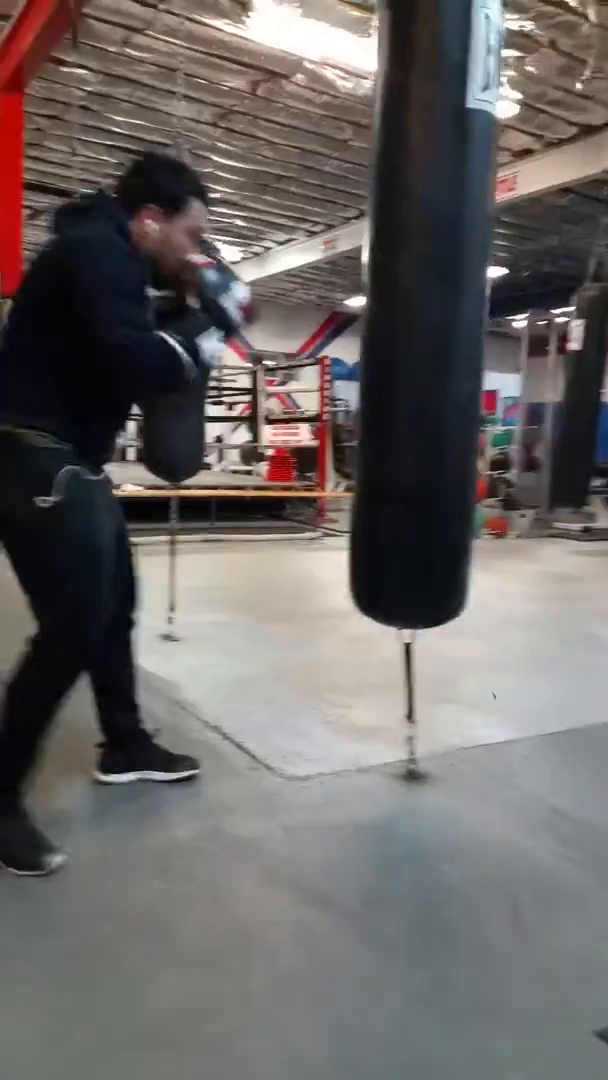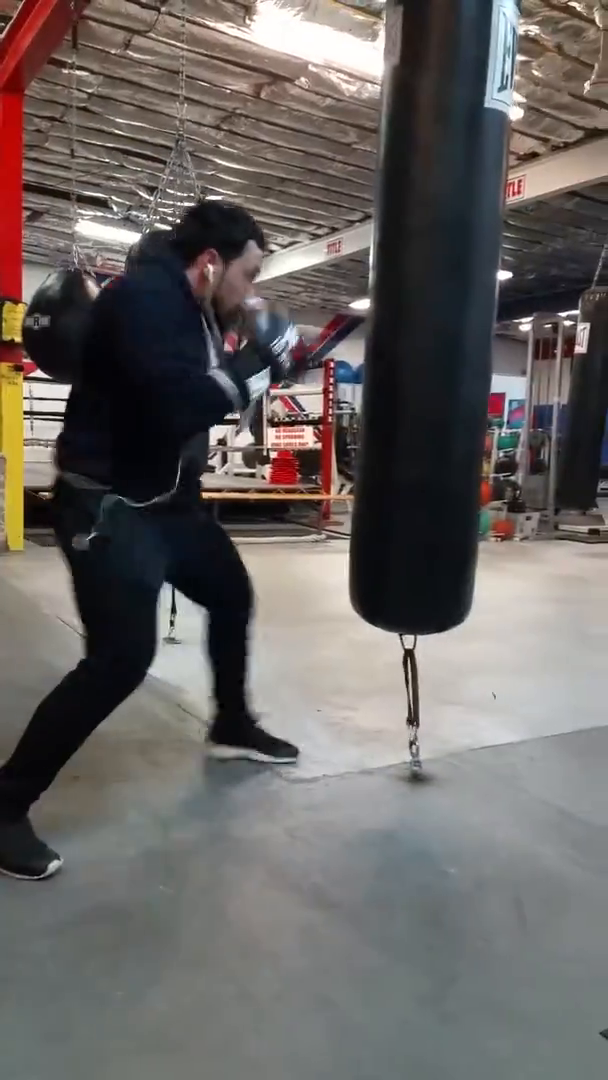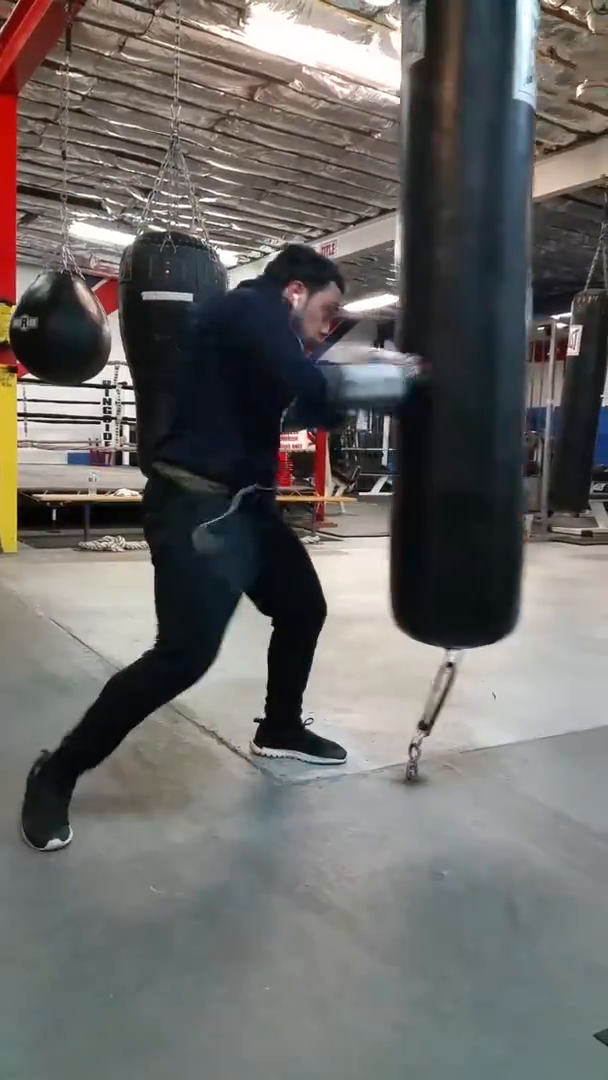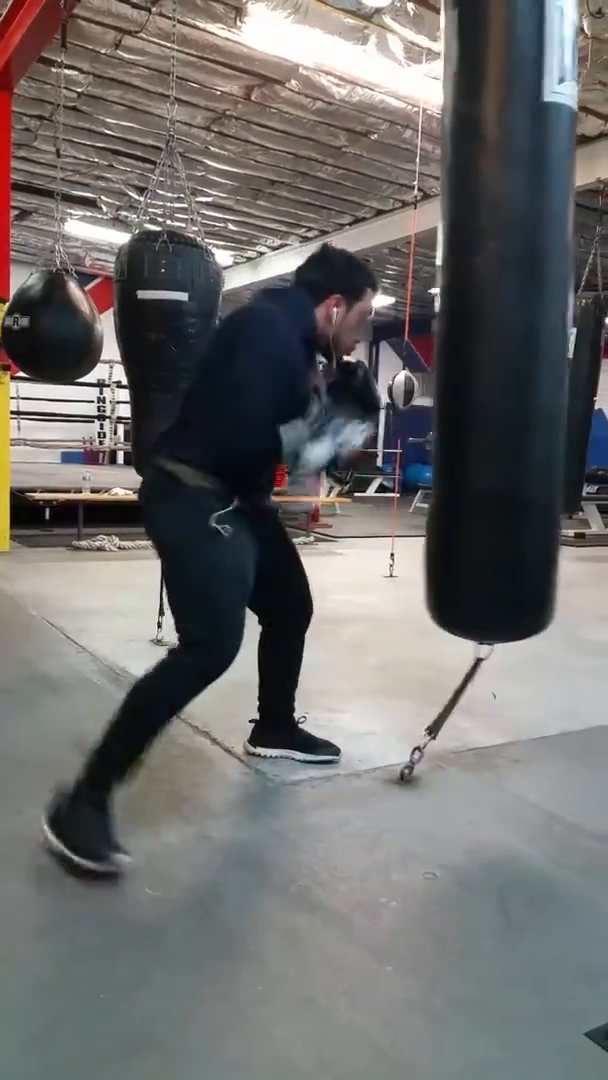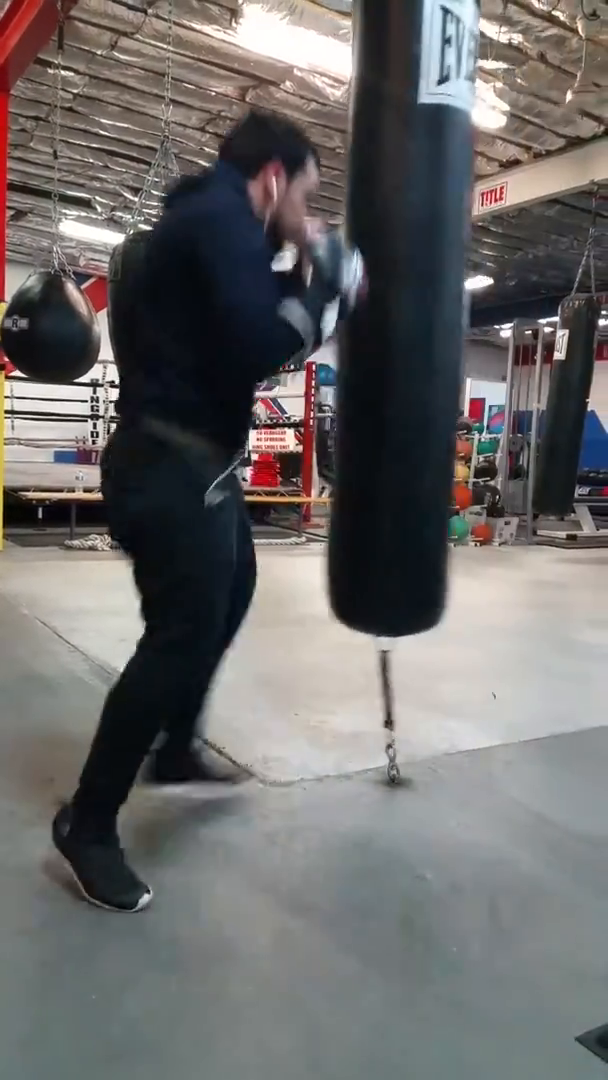
dt=0.4s
person 1, frame 1
left shoulder: (110, 261)
right shoulder: (98, 248)
left elbow: (124, 359)
right elbow: (135, 364)
left wrist: (192, 314)
right wrist: (209, 328)
left hip: (66, 462)
left knee: (113, 603)
right knee: (76, 625)
left ankle: (125, 746)
person 1, frame 2
left shoulder: (185, 306)
right shoulder: (144, 296)
left elbow: (196, 384)
right elbow: (181, 403)
left wrist: (264, 359)
right wrist: (259, 364)
left hip: (165, 497)
right hip: (108, 507)
left knee: (231, 598)
right knee: (120, 661)
left ankle: (234, 727)
person 1, frame 3
left shoulder: (272, 337)
right shoulder: (248, 316)
left elbow: (311, 402)
right elbow: (312, 391)
left hip: (244, 502)
right hip: (194, 505)
left knee: (304, 608)
right knee: (184, 653)
left ankle: (280, 727)
right ankle: (57, 773)
person 1, frame 4
left shoulder: (283, 335)
right shoulder: (271, 330)
left elbow: (286, 425)
right elbow: (242, 432)
left hip: (233, 498)
right hip: (192, 495)
left knee: (291, 608)
right knee: (208, 647)
left ankle: (275, 728)
right ankle: (85, 800)
person 1, frame 5
left shoulder: (207, 218)
right shoulder: (224, 222)
right elbow: (256, 348)
left wrist: (304, 290)
right wrist: (319, 289)
left hip: (194, 461)
right hip: (173, 466)
left knee: (225, 599)
right knee: (184, 636)
left ankle: (173, 749)
right ankle: (86, 824)
